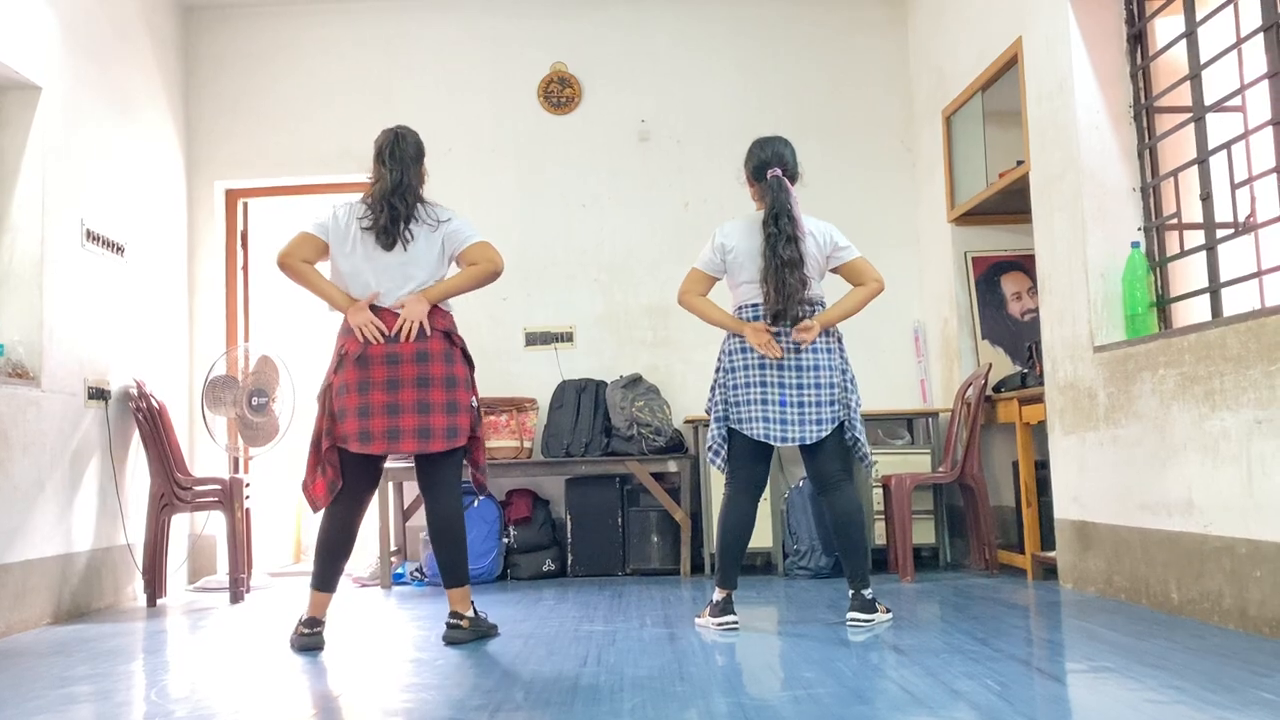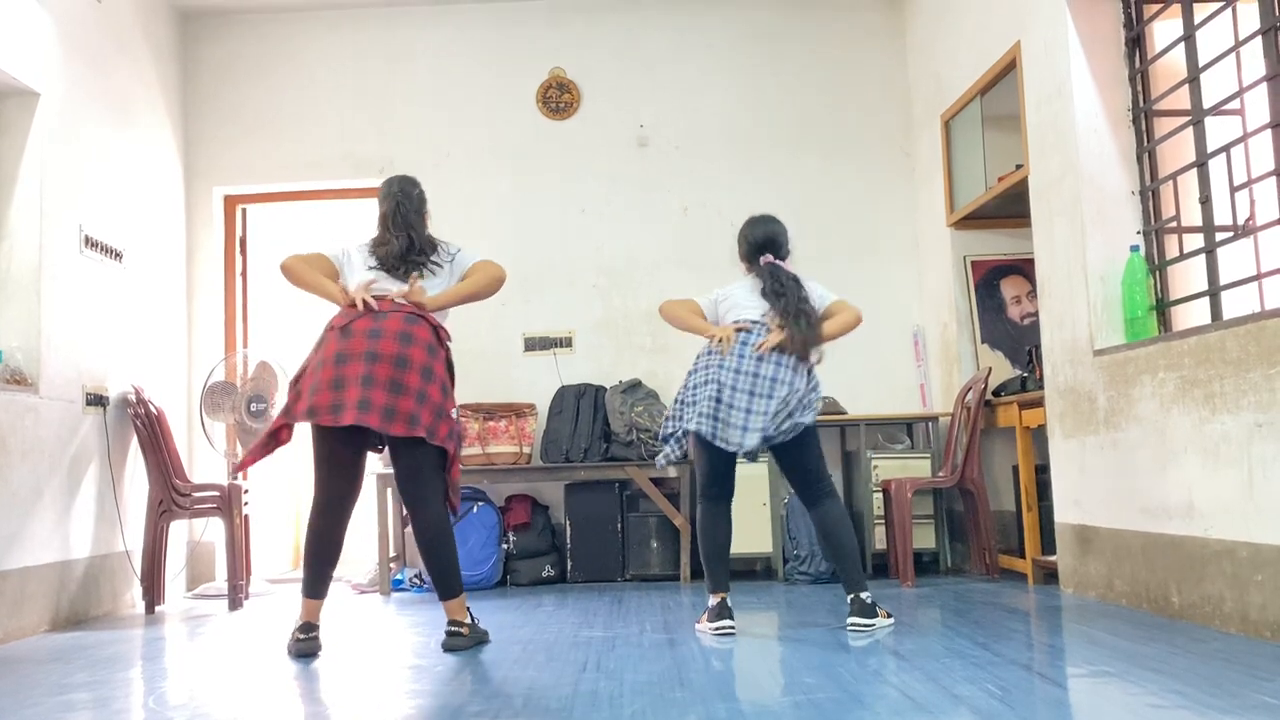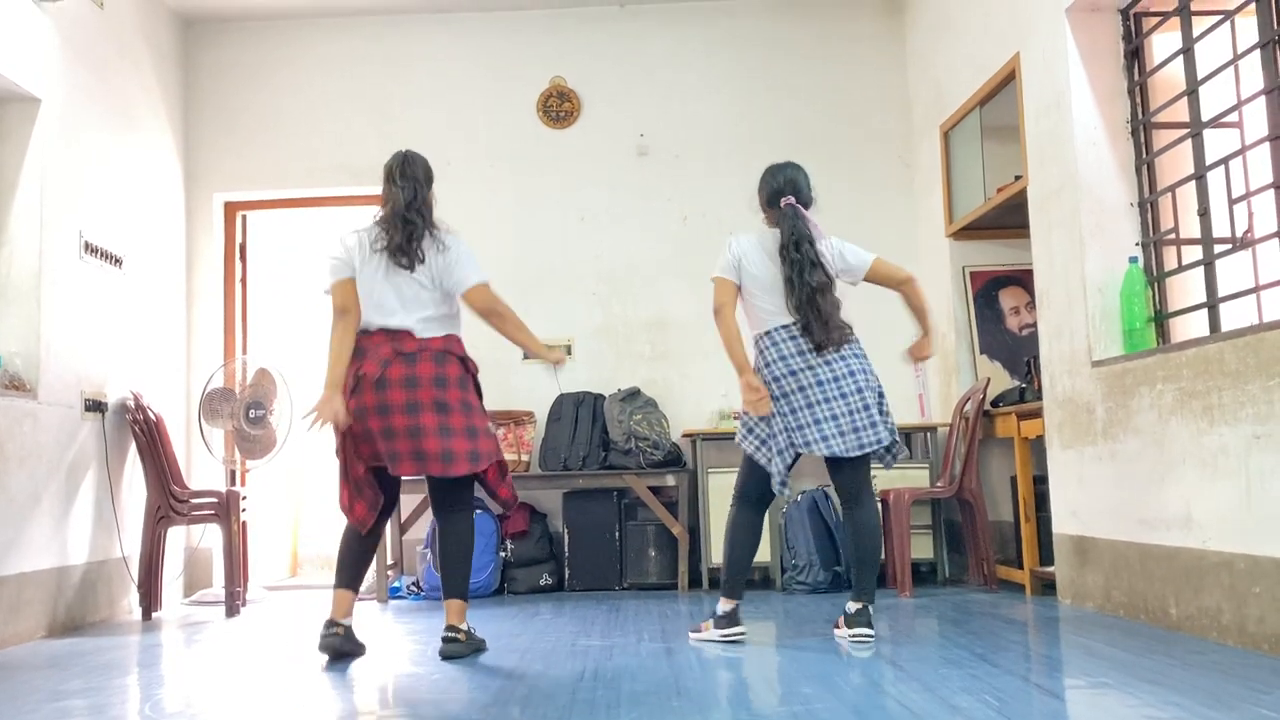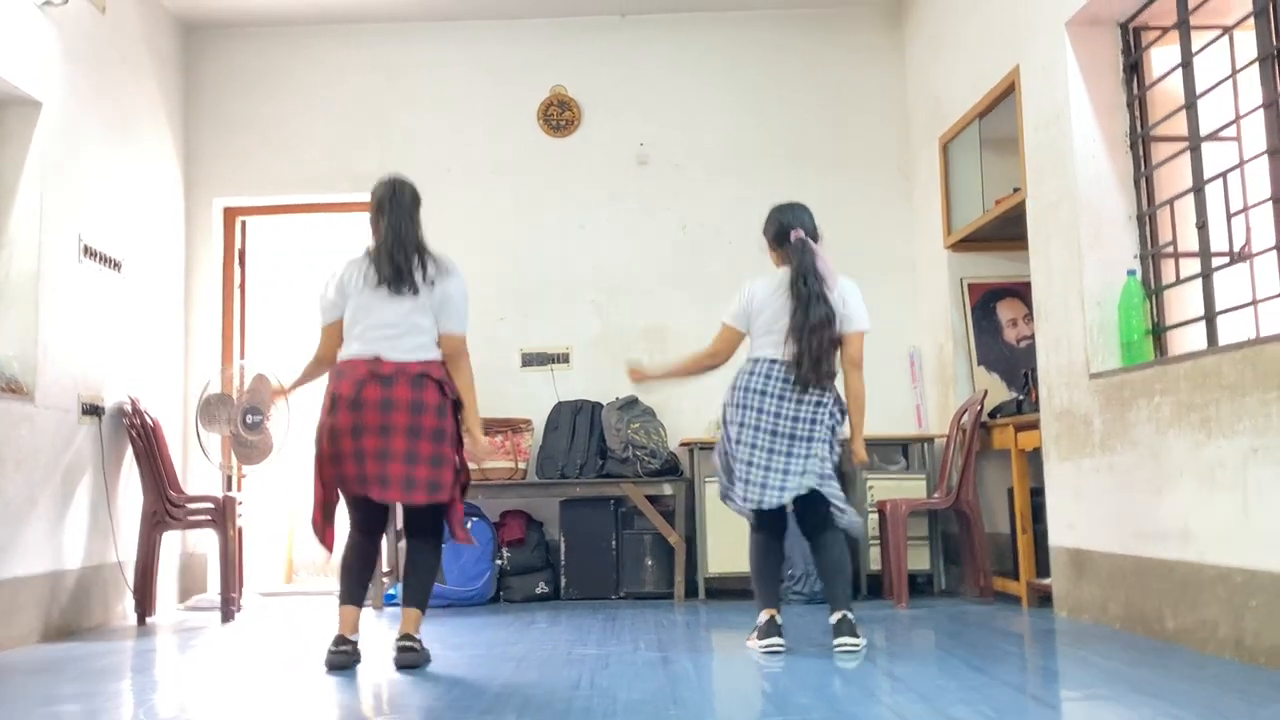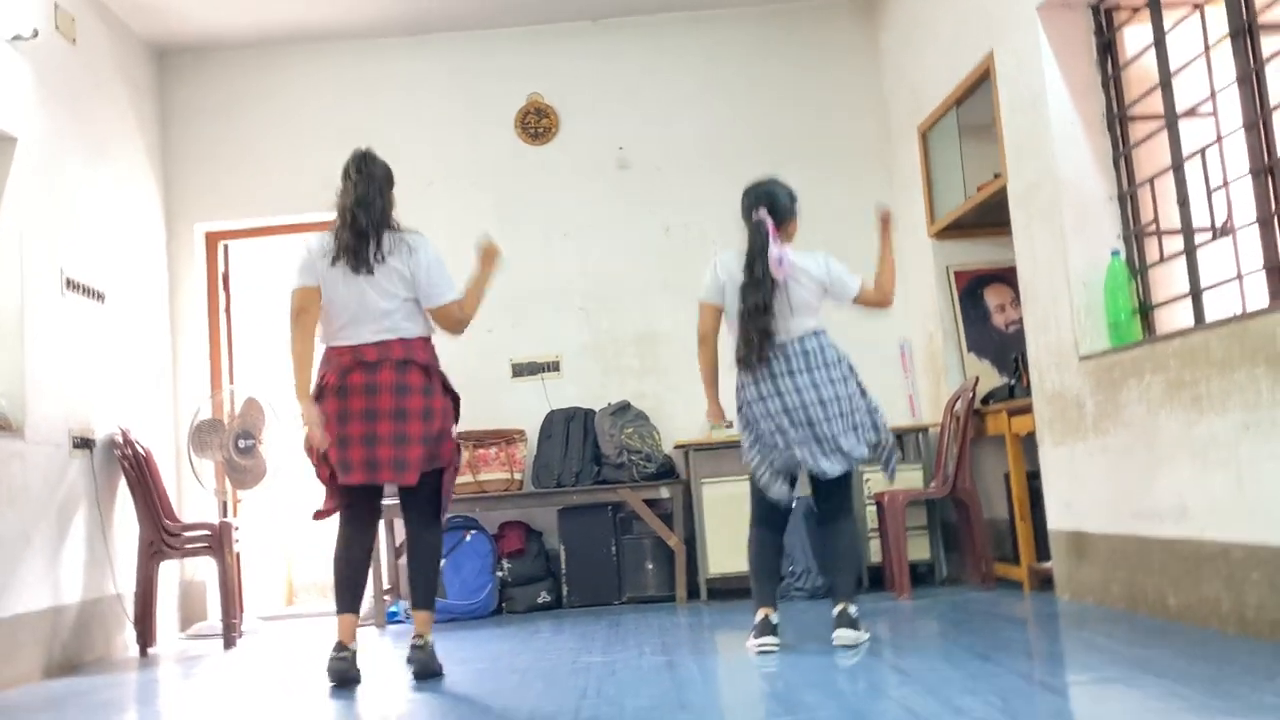
dt=0.7s
person 1, frame 1
left shoulder: (344, 217)
right shoulder: (443, 221)
left elbow: (289, 258)
right elbow: (491, 264)
left wrist: (346, 303)
right wrist: (427, 296)
left hip: (363, 358)
right hip: (429, 357)
left knee: (348, 492)
right knee: (441, 491)
left ankle: (312, 619)
right ankle: (461, 614)
person 1, frame 2
left shoulder: (356, 254)
right shoulder: (449, 257)
left elbow: (292, 264)
right elbow: (494, 274)
left wrist: (342, 294)
right wrist: (431, 302)
left hip: (348, 347)
right hip: (413, 350)
left knee: (332, 497)
right knee: (425, 497)
left ankle: (307, 625)
right ankle: (459, 620)
person 1, frame 3
left shoulder: (353, 243)
right shoulder: (447, 244)
left elbow: (344, 314)
right elbow: (484, 303)
left wrist: (333, 388)
right wrist: (536, 346)
left hip: (375, 374)
right hip: (441, 375)
left knee: (371, 504)
right knee: (454, 506)
left ankle: (338, 622)
right ankle: (456, 626)
person 1, frame 4
left shoulder: (348, 273)
right shoulder: (443, 274)
left elbow: (328, 352)
right elbow: (454, 353)
left wrist: (290, 384)
right wrist: (472, 418)
left hip: (353, 398)
right hip: (418, 399)
left knee: (364, 528)
right knee: (424, 530)
left ankle: (345, 636)
right ankle: (409, 636)
person 1, frame 5
left shoulder: (317, 251)
right shoulder: (413, 248)
left elbow: (302, 322)
right elbow: (454, 322)
left wrist: (305, 397)
right wrist: (484, 272)
left hip: (345, 389)
right hip: (407, 383)
left knee: (357, 520)
right knee: (422, 516)
left ankle: (345, 643)
right ankle: (421, 636)
person 2, frame 1
left shoulder: (729, 234)
right shoulder: (819, 232)
left elbow: (689, 295)
right elbow: (872, 283)
left wrist: (744, 329)
right wrist: (821, 323)
left hip: (750, 364)
right hip: (813, 360)
left knee: (742, 487)
right knee: (836, 483)
left ankle: (722, 600)
right ankle: (862, 597)
person 2, frame 2
left shoulder: (727, 293)
right shoulder: (805, 290)
left elbow: (669, 308)
right elbow: (851, 315)
left wrist: (714, 329)
right wrist: (799, 337)
left hip: (720, 374)
right hip: (782, 380)
left knee: (713, 498)
right knee: (821, 494)
left ankle: (718, 605)
right ankle: (860, 601)
person 2, frame 3
left shoulder: (742, 248)
right shoulder: (831, 248)
left elbow: (721, 311)
right elbow: (904, 281)
left wrist: (748, 378)
right wrist: (925, 333)
left hip: (781, 373)
right hip: (842, 370)
left knee: (751, 499)
right knee: (856, 495)
left ankle: (727, 611)
right ankle: (859, 609)
person 2, frame 4
left shoulder: (756, 291)
right shoulder: (843, 289)
left elbow: (715, 357)
right elbow: (853, 366)
left wrist: (656, 374)
right wrist: (856, 435)
left hip: (755, 404)
right hip: (810, 412)
left knee: (767, 525)
right knee: (822, 523)
left ankle: (769, 619)
right ankle: (843, 618)
person 2, frame 5
left shoulder: (726, 268)
right shoulder: (815, 265)
left elbow: (705, 337)
right elbow: (882, 297)
left wrist: (713, 399)
right wrist: (886, 238)
left hip: (765, 396)
right hip: (823, 386)
left knee: (768, 515)
right knee: (836, 510)
left ankle: (765, 618)
right ankle: (845, 611)
